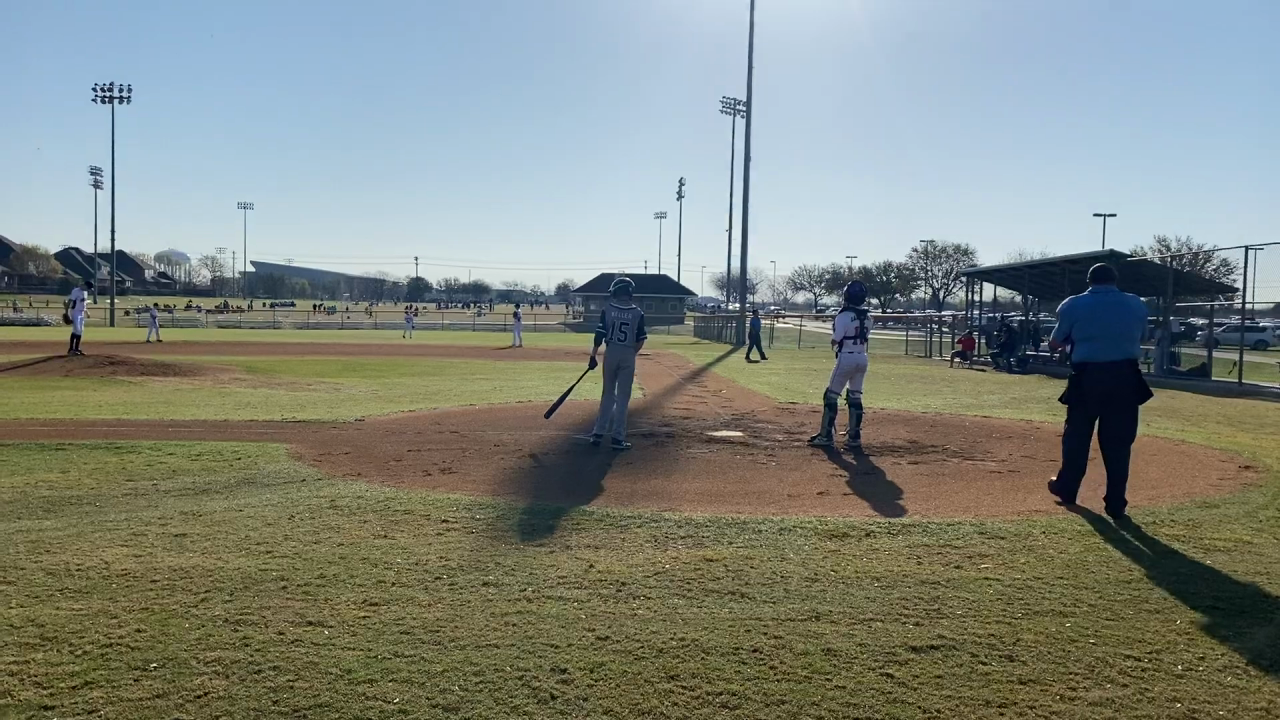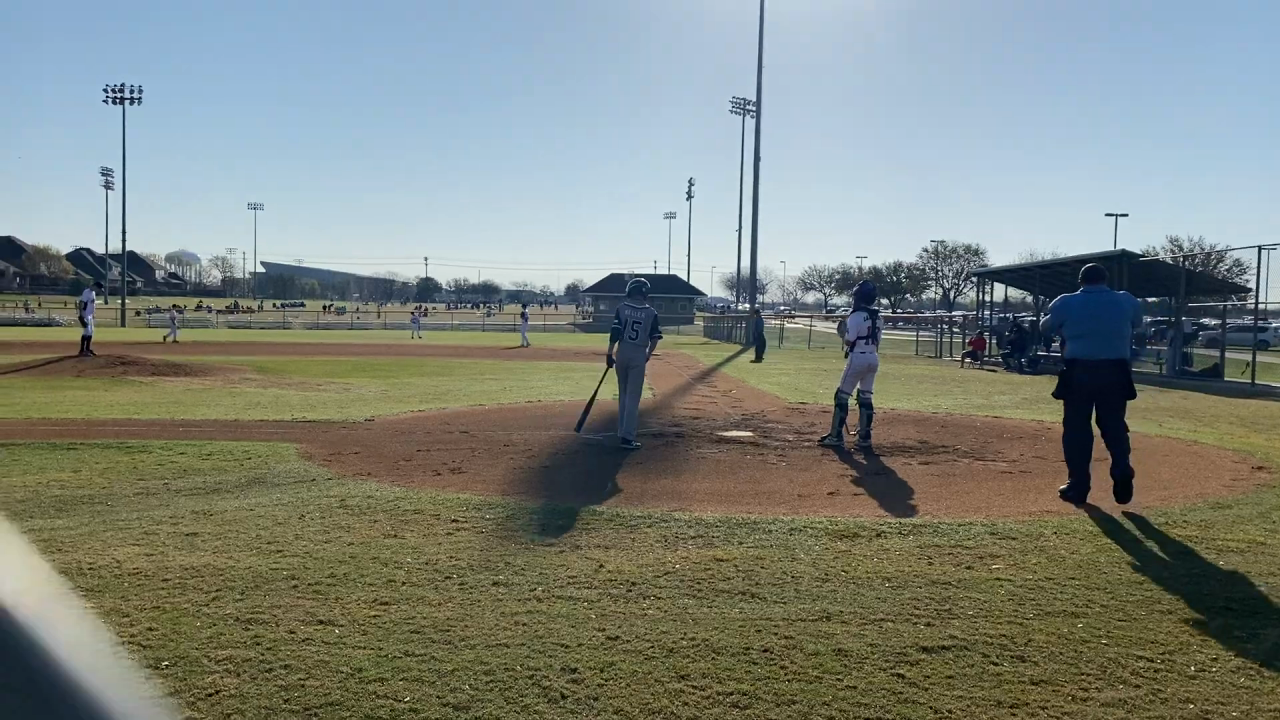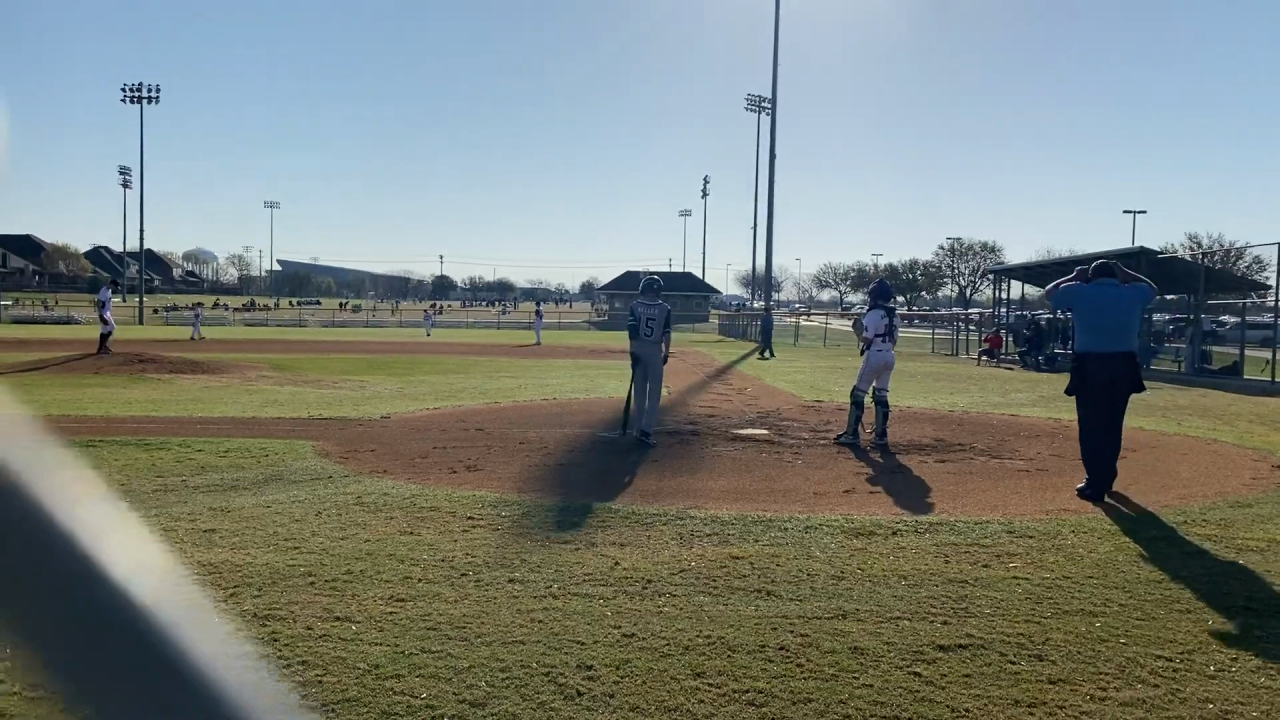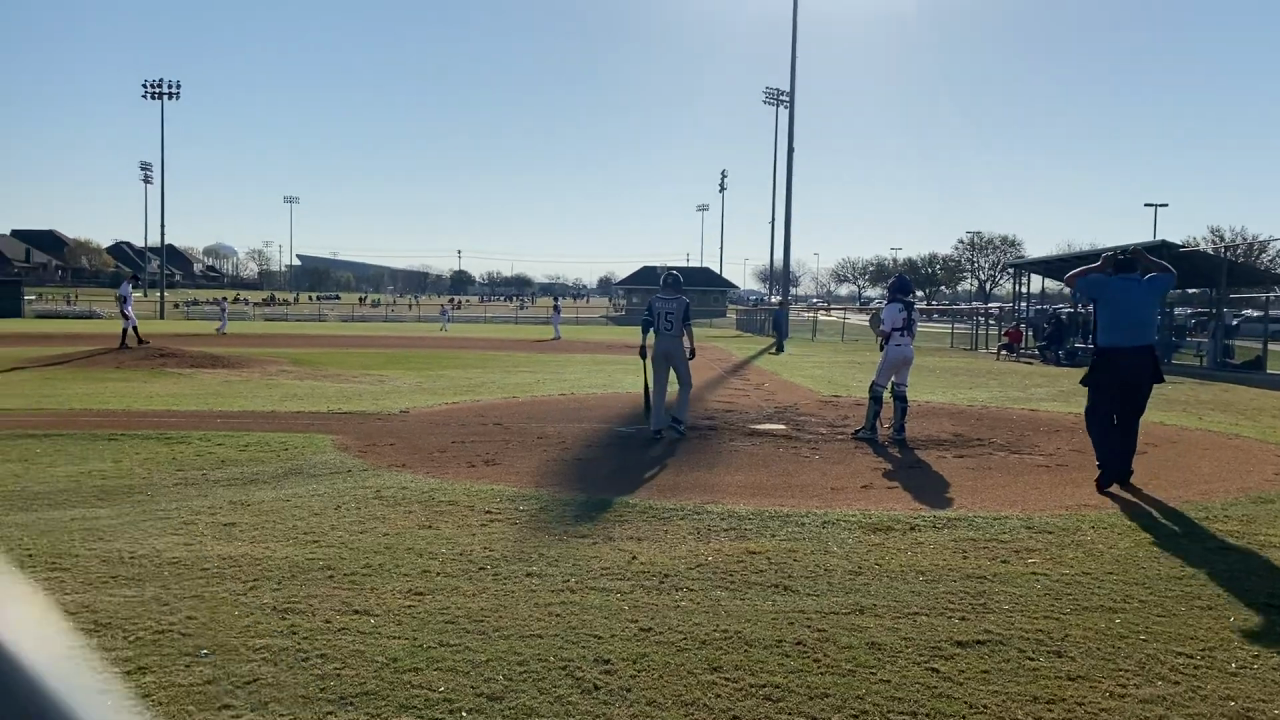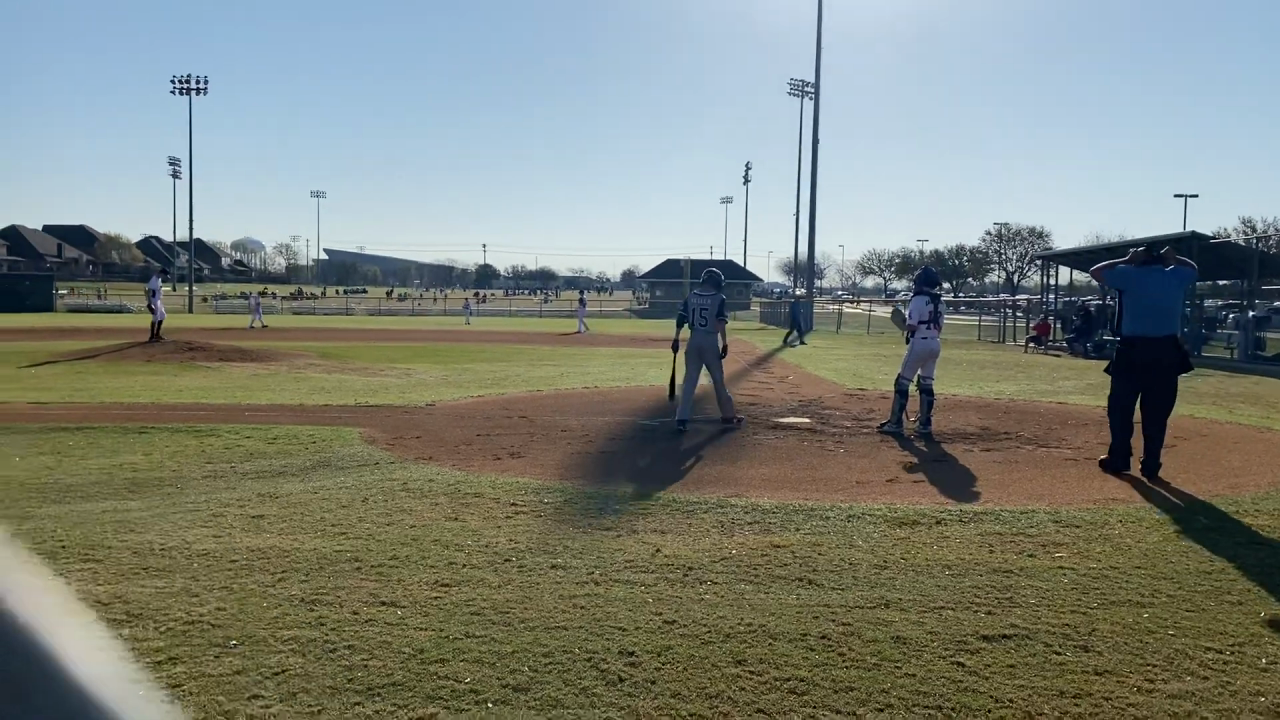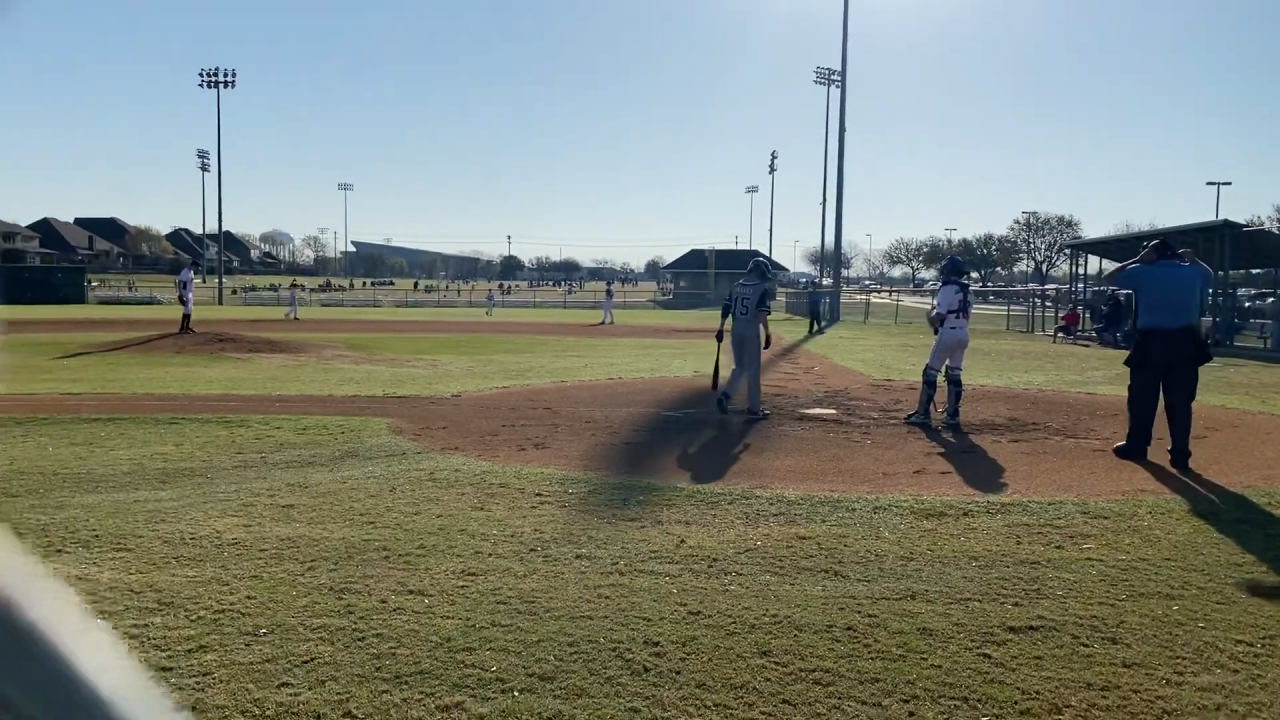
dt=0.3s
person 1, frame 1
left shoulder: (1074, 305)
right shoulder: (1136, 305)
left elbow: (1055, 343)
right elbow: (1141, 339)
left hip: (1088, 377)
right hip: (1125, 377)
left knee: (1076, 437)
right knee: (1118, 442)
left ankle: (1066, 487)
right ankle: (1116, 502)
person 1, frame 2
left shoulder: (1067, 303)
right shoulder: (1126, 302)
left elbow: (1045, 327)
right elbow: (1137, 323)
left hip: (1079, 373)
right hip: (1115, 373)
left knee: (1076, 430)
right knee: (1115, 428)
left ankle: (1078, 487)
right ankle: (1122, 480)
person 1, frame 3
left shoulder: (1078, 293)
right shoulder: (1134, 293)
left elbow: (1048, 294)
right elbow: (1153, 289)
left wrist: (1074, 278)
right wrist: (1124, 272)
left hip: (1090, 367)
right hip: (1123, 367)
left knee: (1091, 426)
right knee: (1114, 424)
left ankle: (1095, 485)
right ankle: (1106, 476)
person 1, frame 4
left shoulder: (1104, 285)
right shoulder: (1152, 286)
left elbow: (1070, 279)
right elbow: (1172, 275)
left wrist: (1100, 266)
right wrist: (1147, 259)
left hip: (1109, 361)
right hip: (1143, 361)
left knee: (1097, 416)
right knee: (1129, 419)
left ankle: (1110, 466)
right ankle: (1123, 472)
person 1, frame 5
left shoulder: (1130, 276)
right shoulder: (1176, 278)
left elbow: (1095, 272)
right elbow: (1193, 269)
left wrist: (1127, 261)
right wrist: (1173, 258)
left hip: (1134, 351)
right hip: (1167, 352)
left knee: (1120, 406)
right knee: (1157, 412)
left ankle: (1119, 457)
right ankle: (1151, 465)
person 1, frame 6
left shoulder: (1143, 272)
right shoulder: (1193, 272)
left elbow: (1109, 278)
right elbow: (1209, 278)
left wrist: (1137, 260)
right wrist: (1192, 259)
left hip: (1151, 342)
right hip: (1185, 342)
left knee: (1142, 396)
right knee: (1181, 401)
left ankle: (1136, 445)
right ankle: (1180, 454)
person 2, frame 1
left shoulder: (844, 316)
right shoulder: (867, 318)
left elbow: (834, 341)
right elbow: (864, 339)
left wrist: (835, 331)
left hip: (846, 359)
right hip: (862, 359)
left knee: (831, 396)
right knee: (855, 397)
left ankle: (826, 436)
right ankle: (854, 437)
person 2, frame 2
left shoulder: (856, 316)
right shoulder: (877, 318)
left elbow: (849, 342)
right elbow: (876, 342)
left wrist: (843, 333)
left hip: (858, 359)
right hip: (873, 358)
left knee: (842, 396)
right knee: (866, 397)
left ankle: (836, 436)
right ankle: (864, 437)
person 2, frame 3
left shoulder: (873, 314)
right shoulder: (894, 316)
left elbow: (866, 339)
right elbow: (894, 341)
left hip: (874, 356)
right hip: (889, 357)
left knee: (858, 394)
right knee: (882, 395)
left ankle: (852, 434)
right ankle: (881, 436)
person 2, frame 4
left shoulder: (891, 307)
right shoulder: (913, 310)
left elbow: (883, 333)
right elbow: (912, 335)
left wrist: (875, 328)
left hip: (893, 351)
right hip: (908, 351)
left knee: (877, 389)
right knee: (900, 390)
left ankle: (870, 429)
right ankle: (899, 430)
person 2, frame 5
left shoulder: (918, 299)
right shoulder: (940, 302)
left elbow: (911, 326)
right elbow: (939, 328)
left hip: (919, 344)
right hip: (934, 344)
left knee: (903, 382)
right knee: (927, 383)
left ankle: (895, 423)
right ankle: (925, 424)
person 2, frame 6
left shoulder: (947, 289)
right shoulder: (967, 291)
left elbow: (939, 315)
right elbow: (966, 316)
left wrist: (931, 317)
left hip: (948, 334)
right hip: (963, 334)
left knee: (930, 373)
right knee: (955, 373)
left ankle: (923, 414)
right ankle: (952, 415)
person 3, frame 1
left shoulder: (607, 310)
right shoulder: (637, 312)
left elbow: (599, 335)
right elbow: (641, 340)
left wrist: (593, 356)
left hip: (610, 354)
right hip: (628, 356)
left knee: (608, 395)
right knee: (623, 398)
left ankle: (598, 433)
right ankle: (618, 438)
person 3, frame 2
left shoulder: (622, 308)
right shoulder: (651, 312)
left elbow: (615, 332)
right elbow: (655, 338)
left wrist: (609, 354)
right wrist: (648, 355)
left hip: (622, 353)
right hip: (639, 355)
left knee: (623, 395)
right knee: (633, 397)
left ankle: (623, 434)
right ankle: (627, 437)
person 3, frame 3
left shoulder: (635, 306)
right shoulder: (664, 308)
left elbow: (632, 330)
right elbow: (667, 334)
left wrist: (632, 351)
right wrist: (666, 354)
left hip: (638, 351)
right hip: (655, 352)
left knee: (639, 393)
right knee: (654, 394)
left ankle: (639, 431)
right ankle: (645, 431)
person 3, frame 4
left shoulder: (654, 301)
right shoulder: (683, 302)
left elbow: (646, 323)
right elbow: (687, 326)
left wrist: (643, 345)
right wrist: (692, 347)
left hip: (659, 345)
right hip: (676, 345)
left knee: (659, 388)
right knee: (685, 384)
left ankle: (657, 428)
right ankle: (677, 419)
person 3, frame 5
left shoulder: (691, 297)
right shoulder: (719, 298)
left elbow: (681, 319)
right elbow: (721, 322)
left wrist: (676, 339)
right wrist: (725, 344)
left hip: (693, 340)
right hip: (710, 341)
left knee: (689, 381)
right knee: (718, 380)
left ankle: (682, 419)
right ankle: (728, 416)
person 3, frame 6
left shoulder: (737, 286)
right shoulder: (762, 288)
left elbow: (726, 308)
right elbow: (762, 314)
left wrist: (721, 329)
right wrist: (767, 335)
left hip: (736, 328)
right hip: (751, 329)
left knee: (740, 367)
right knee: (753, 370)
left ankle: (725, 395)
right ankle: (753, 409)
